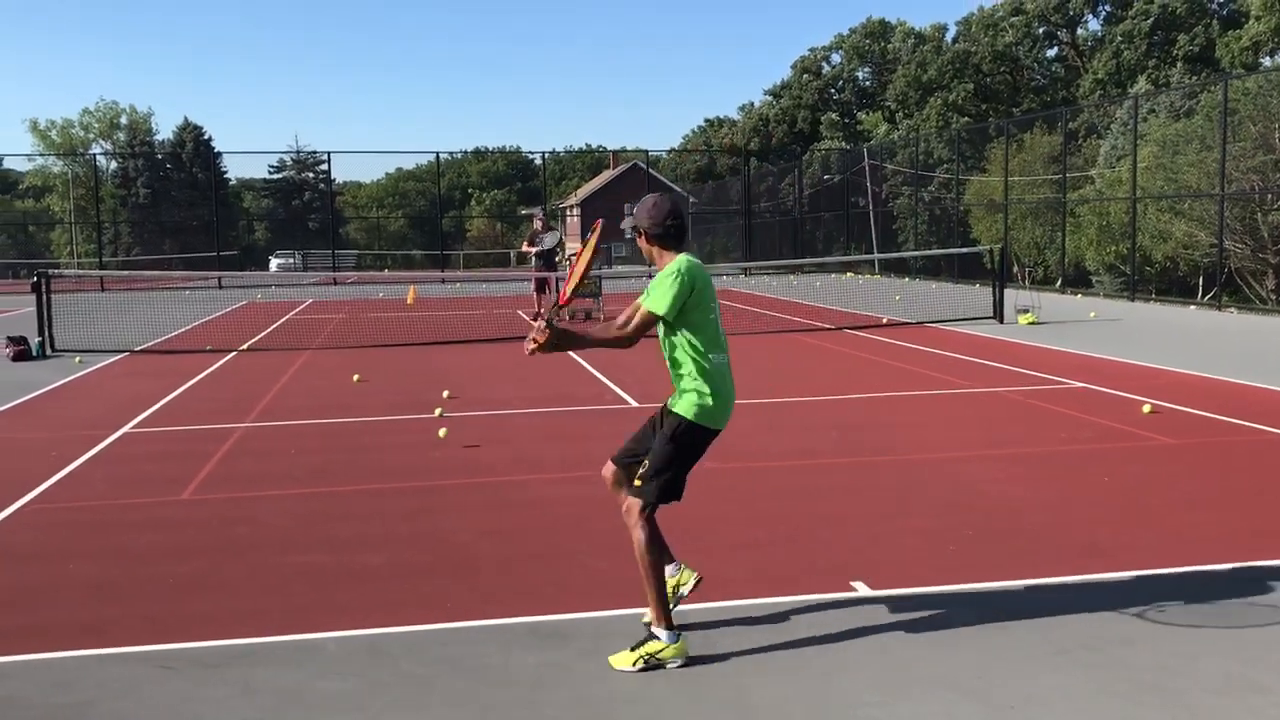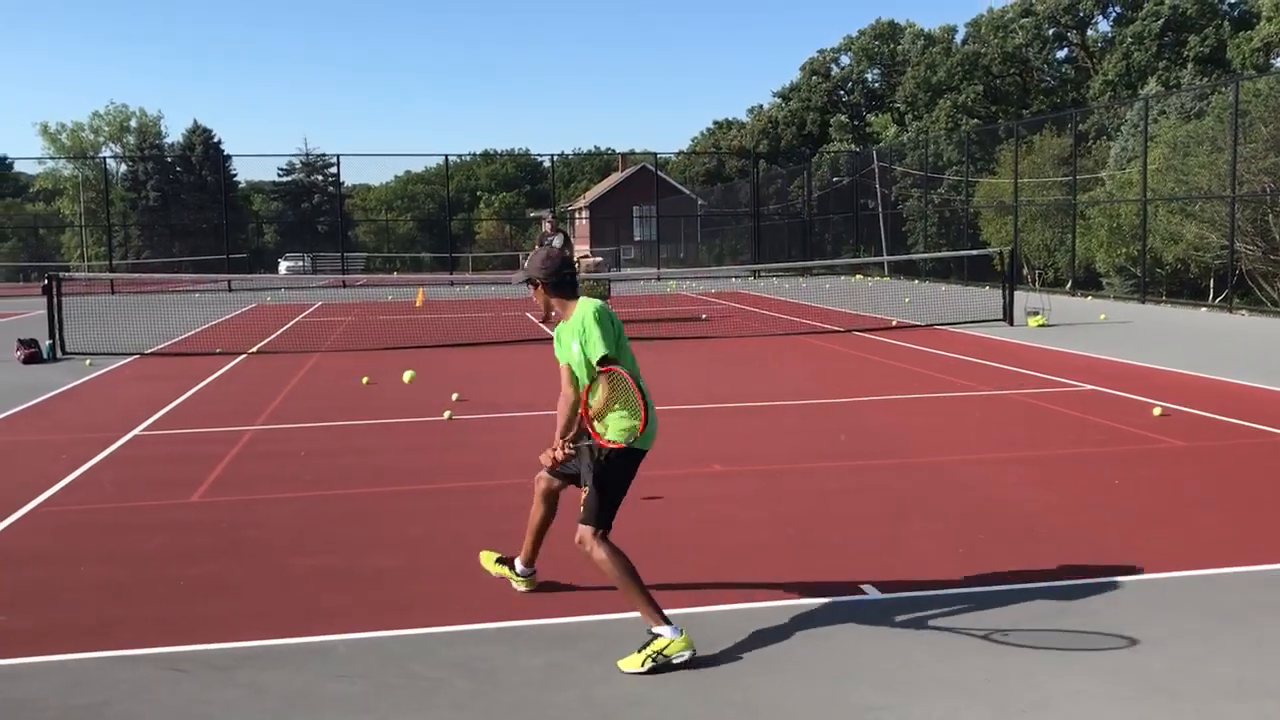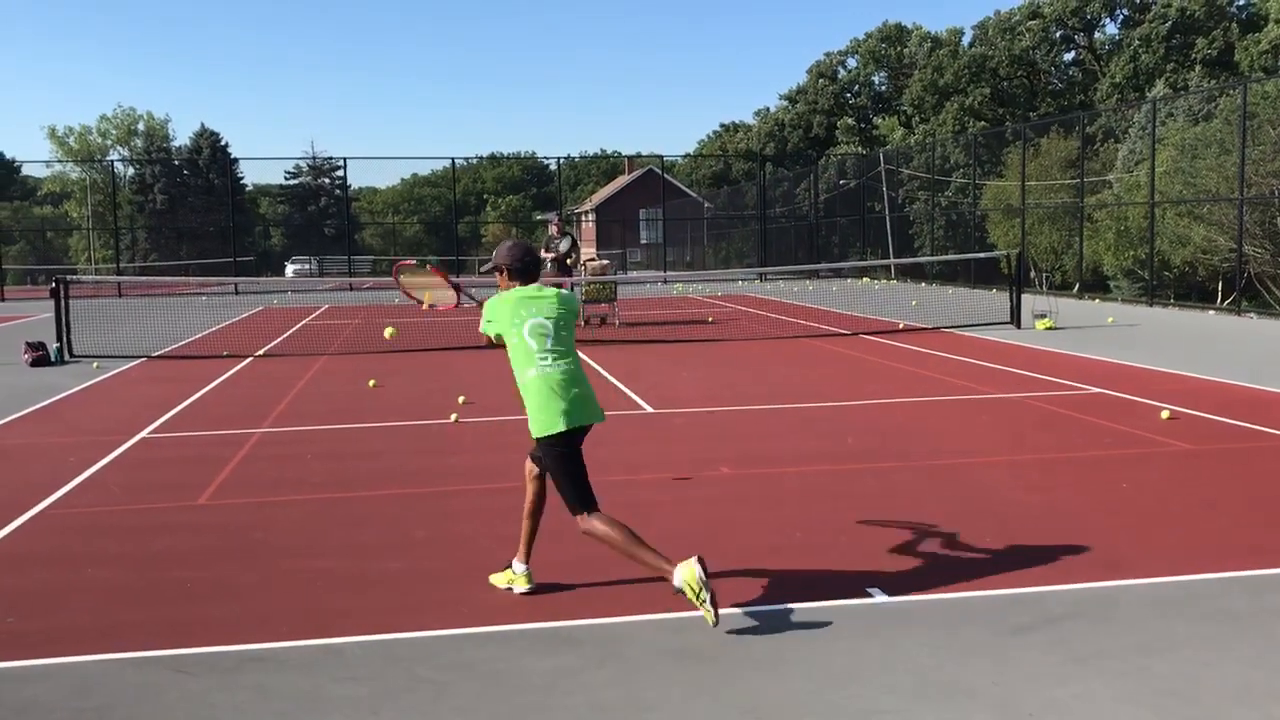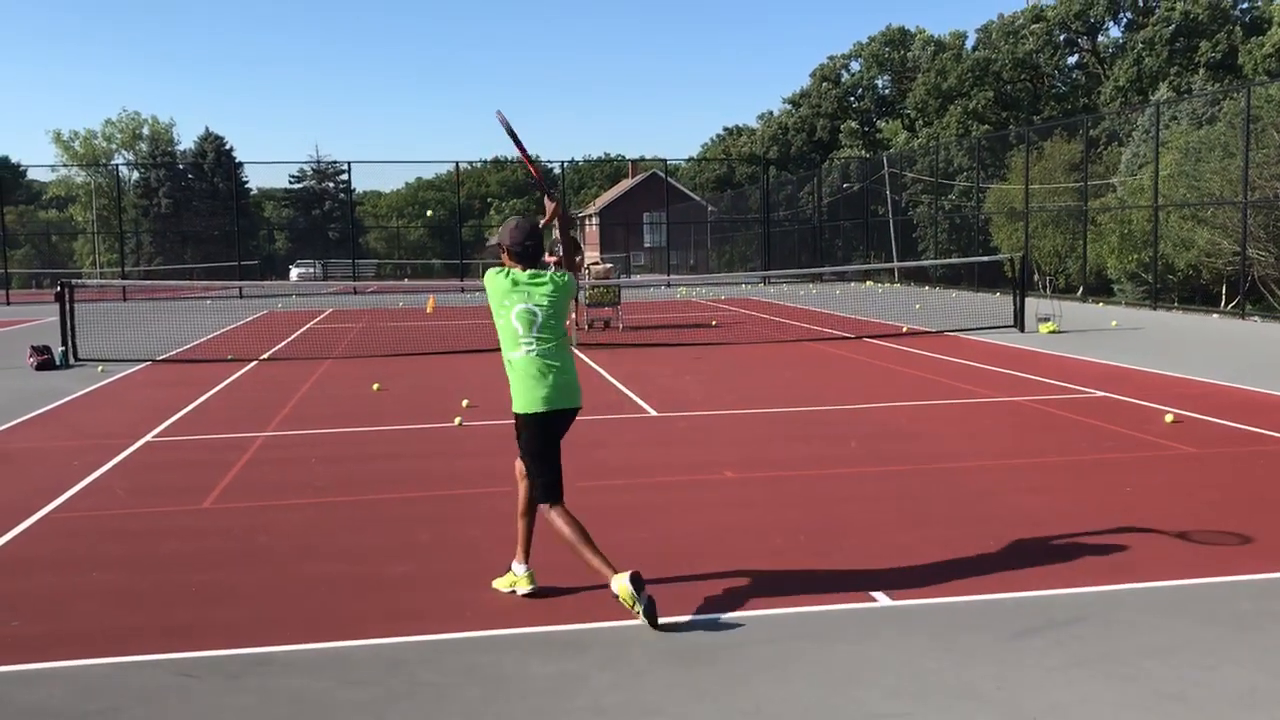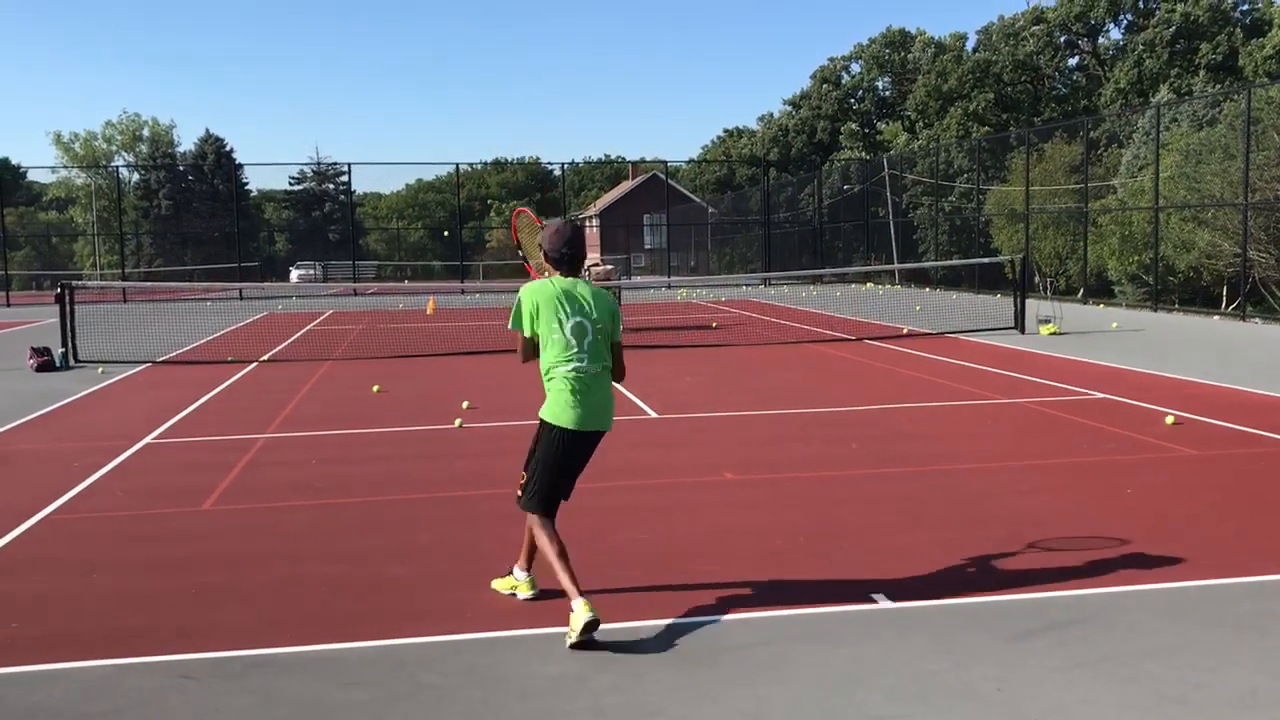
dt=0.3s
person 1, frame 1
left shoulder: (678, 273)
right shoulder: (673, 273)
left elbow: (630, 333)
right elbow: (620, 327)
left wrist: (566, 340)
right wrist: (559, 335)
left hip: (698, 404)
right hip: (687, 399)
left knee: (634, 508)
right knee: (613, 473)
left ankle: (665, 636)
right ankle: (674, 573)
person 1, frame 2
left shoulder: (590, 315)
right shoulder: (564, 329)
right elbow: (569, 397)
left wrist: (573, 437)
right wrist: (559, 441)
left knee: (589, 535)
right knee: (546, 482)
left ankle: (669, 636)
right ankle: (523, 568)
person 1, frame 3
left shoulder: (496, 305)
right shoulder: (563, 297)
left hip: (553, 419)
right hip: (580, 410)
left knee: (588, 517)
right knee: (533, 471)
left ankle: (681, 572)
right ankle: (520, 569)
person 1, frame 4
left shoulder: (495, 281)
right shoulder: (559, 284)
left elbow: (512, 263)
left wrist: (542, 221)
right wrist: (560, 222)
left hip: (534, 401)
right hip: (567, 396)
left knee: (552, 505)
right knee: (523, 468)
left ankle: (620, 580)
right ankle: (521, 570)
person 1, frame 5
left shoulder: (532, 293)
right shoulder: (605, 298)
left elbow: (525, 356)
right elbow: (618, 369)
left hip: (563, 416)
right hip: (599, 417)
left knee: (540, 517)
right knee: (541, 495)
left ankle: (579, 607)
right ankle: (523, 576)
